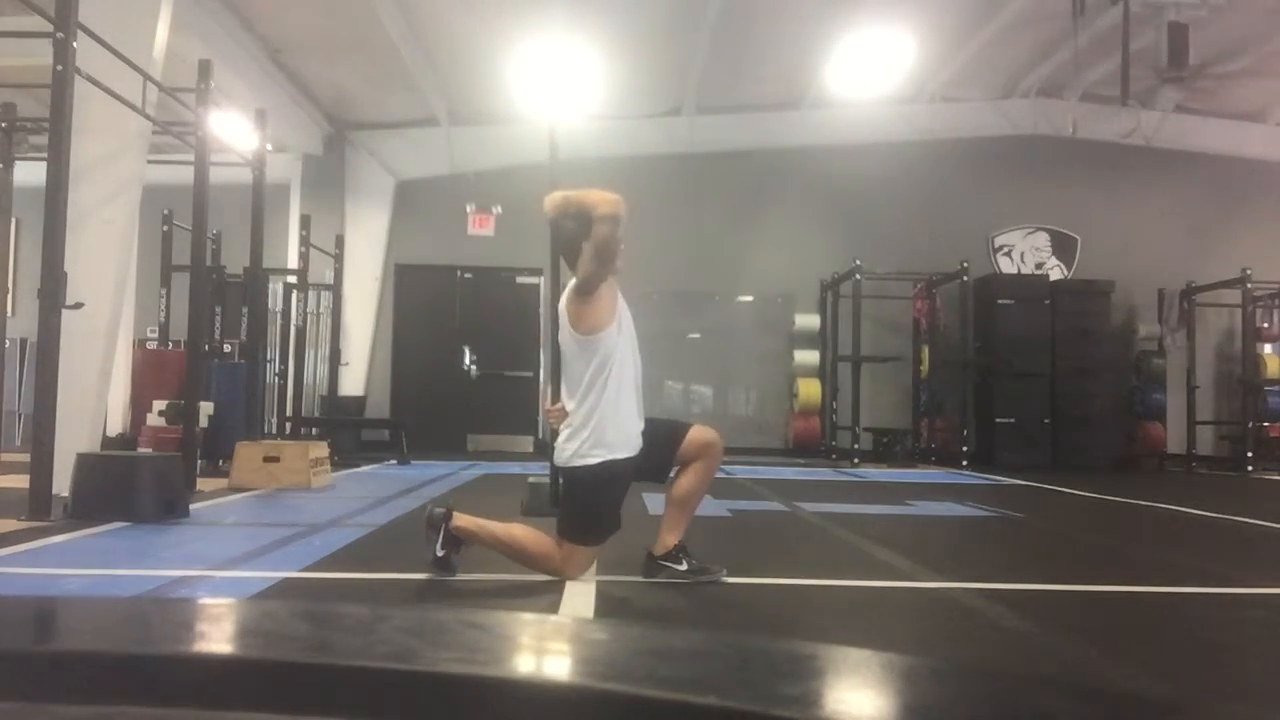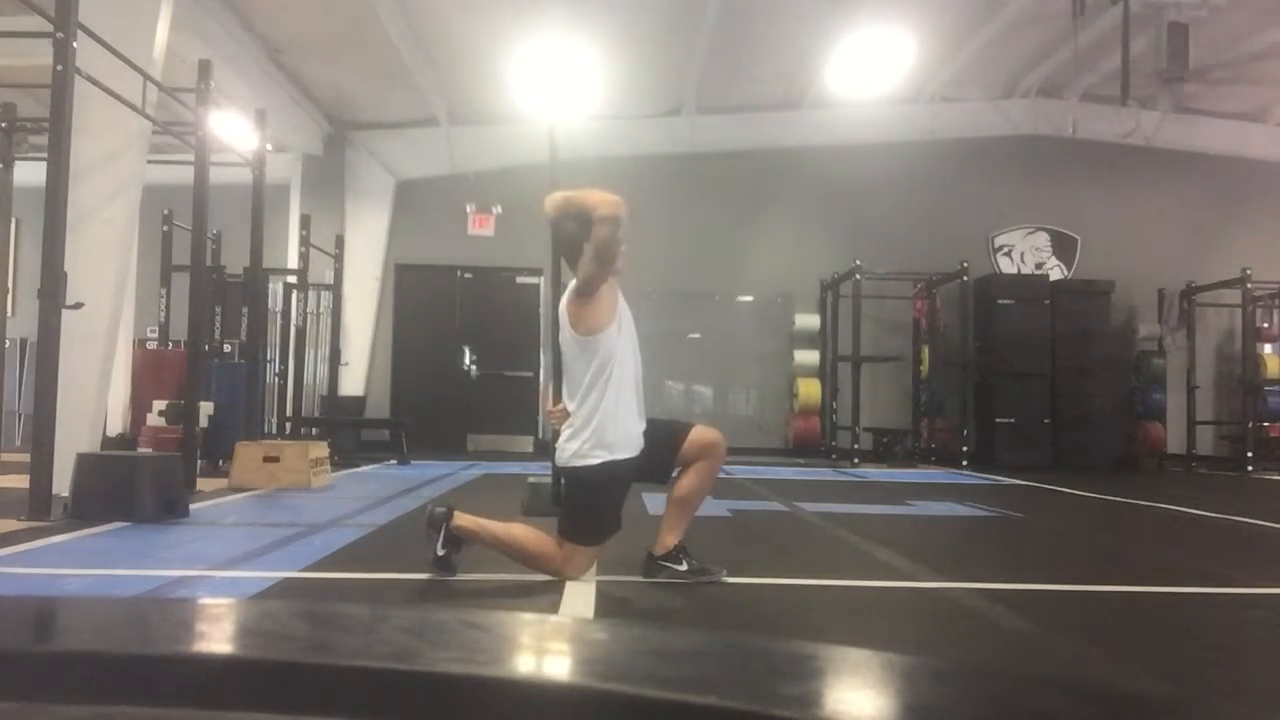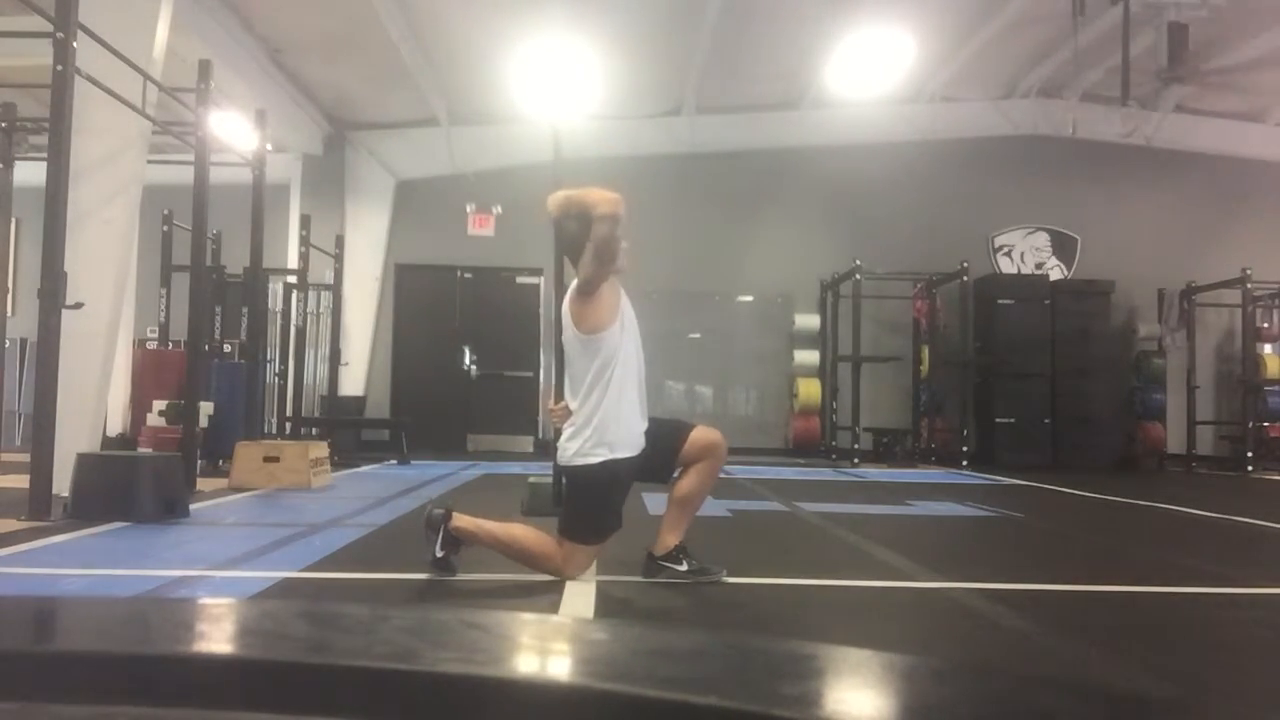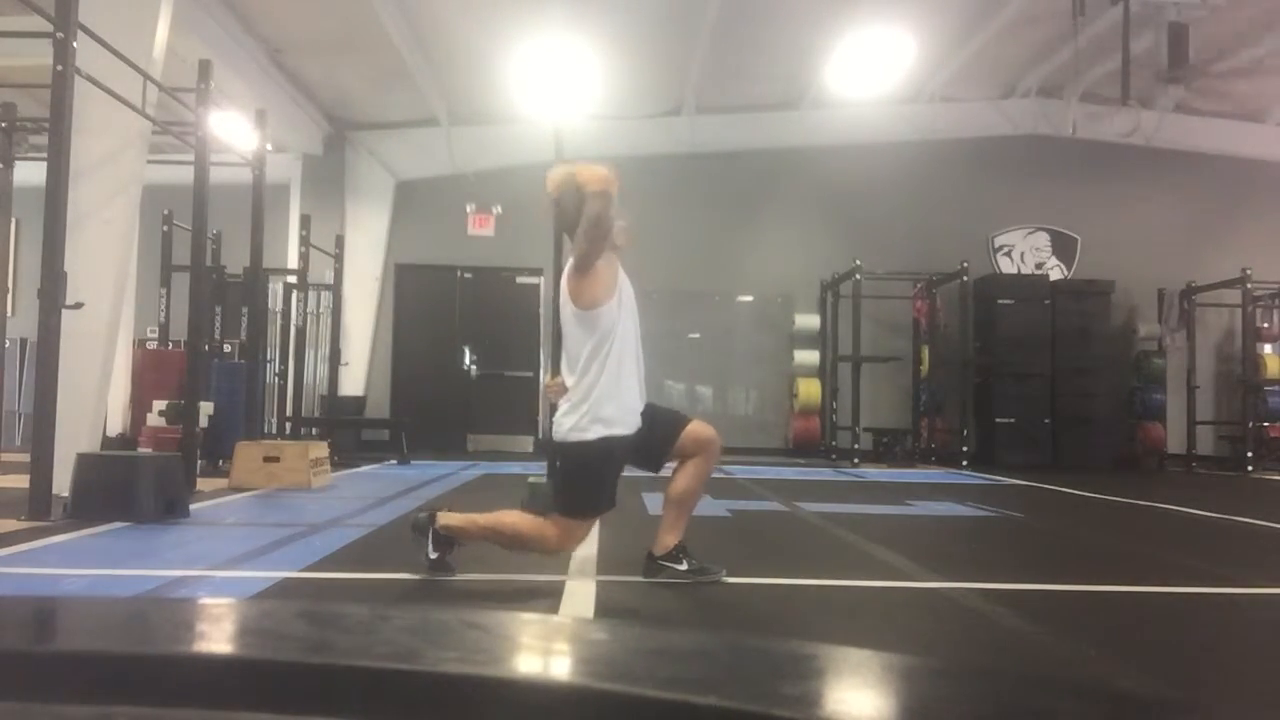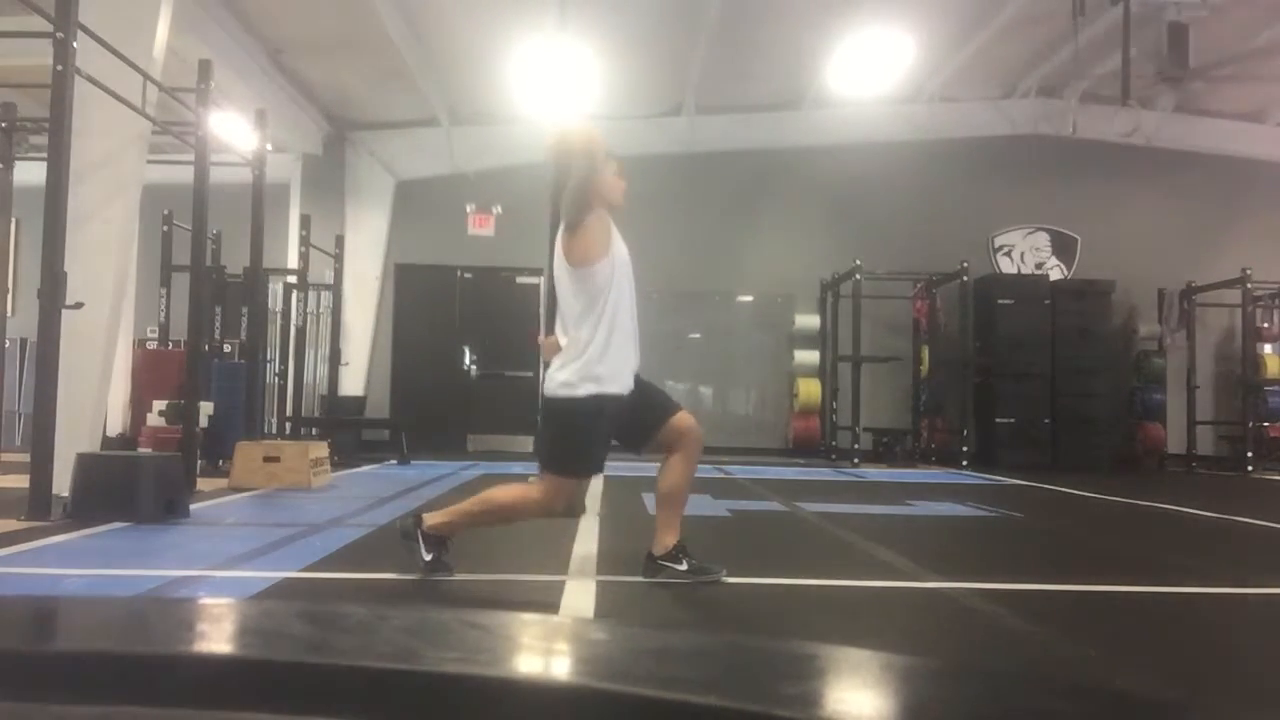
dt=0.2s
person 1, frame 1
left shoulder: (594, 294)
right shoulder: (588, 291)
right elbow: (609, 208)
right wrist: (563, 203)
left hip: (619, 437)
right hip: (597, 453)
left knee: (707, 445)
right knee: (568, 564)
left ankle: (665, 553)
right ankle: (455, 524)
person 1, frame 2
left shoulder: (594, 295)
right shoulder: (589, 292)
right elbow: (610, 209)
right wrist: (563, 203)
left hip: (620, 437)
right hip: (598, 452)
left knee: (710, 445)
right knee: (569, 564)
left ankle: (665, 554)
right ankle: (455, 524)
person 1, frame 3
left shoulder: (599, 294)
right shoulder: (592, 290)
right elbow: (609, 208)
right wrist: (565, 202)
left hip: (621, 435)
right hip: (600, 450)
left knee: (711, 446)
right knee: (568, 563)
left ankle: (665, 554)
right ankle: (452, 524)
person 1, frame 4
left shoulder: (597, 270)
right shoulder: (590, 264)
right elbow: (600, 190)
right wrist: (568, 181)
left hip: (619, 414)
right hip: (593, 428)
left knee: (704, 442)
right knee: (560, 539)
left ankle: (665, 554)
right ankle: (441, 525)
person 1, frame 5
left shoulder: (592, 229)
right shoulder: (585, 222)
right elbow: (584, 157)
right wrist: (580, 151)
left hip: (614, 380)
right hip: (583, 391)
left knee: (685, 434)
right knee: (551, 497)
left ankle: (665, 554)
right ankle: (429, 526)
